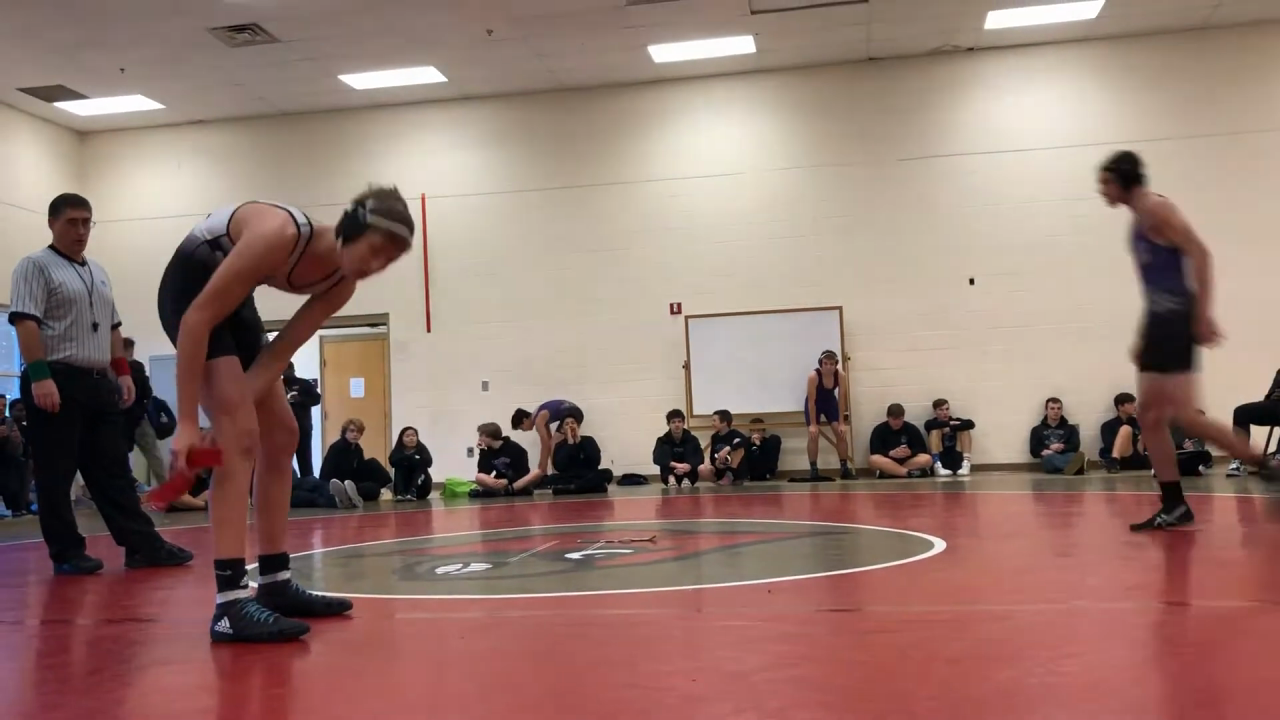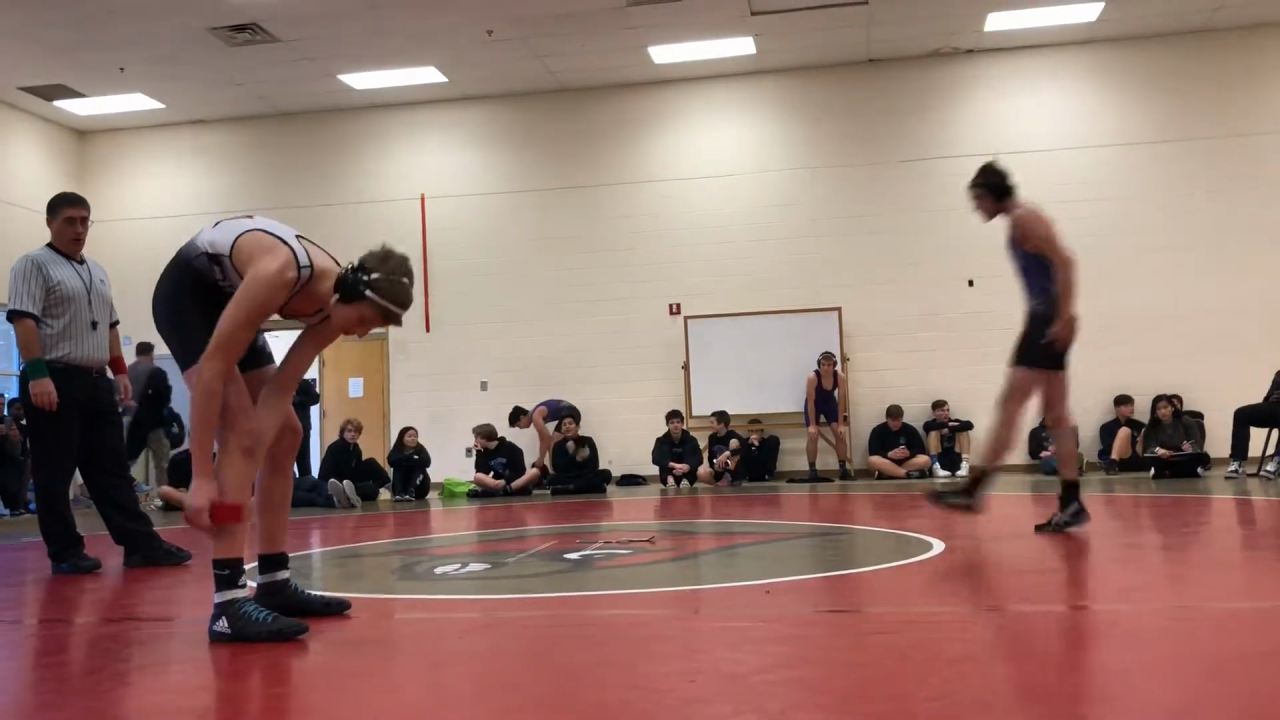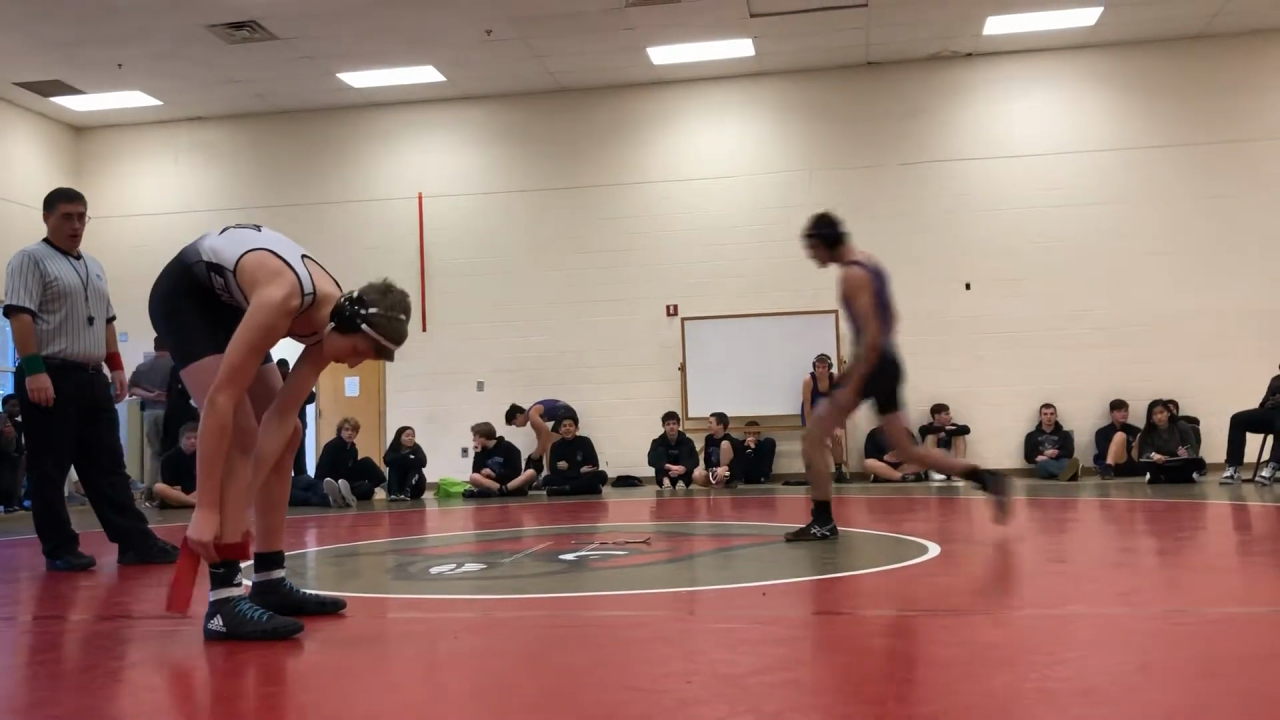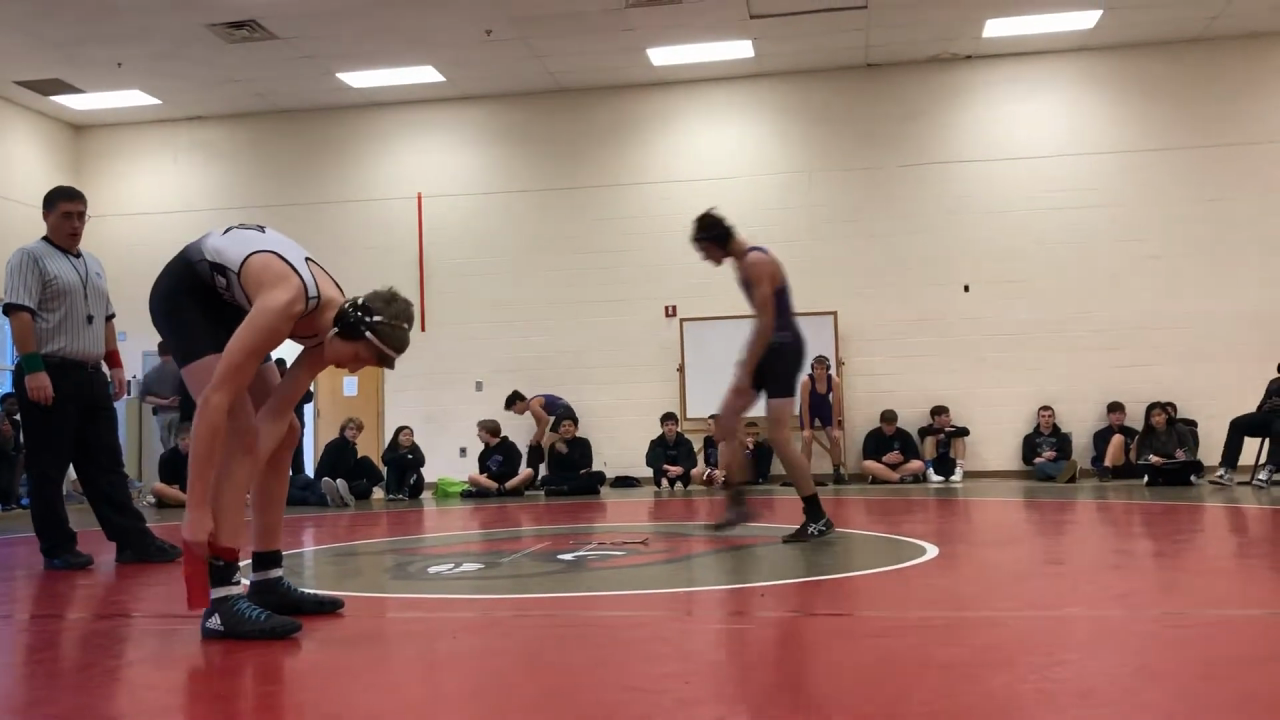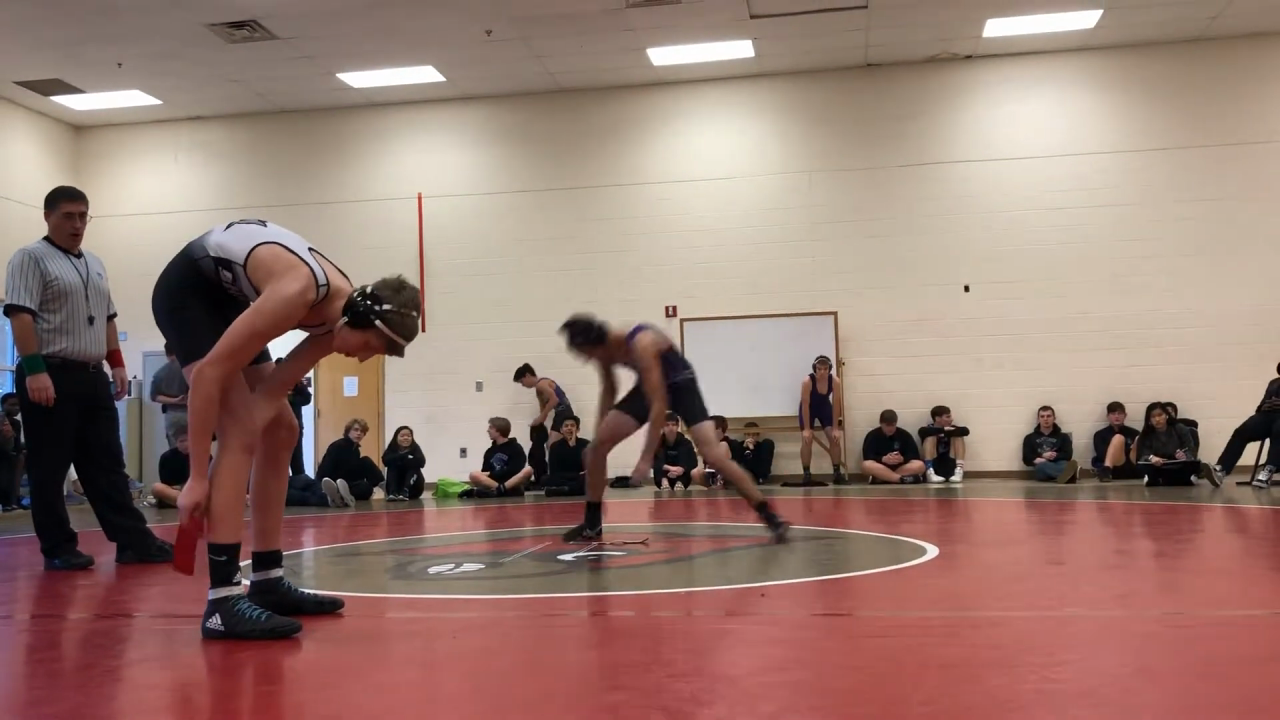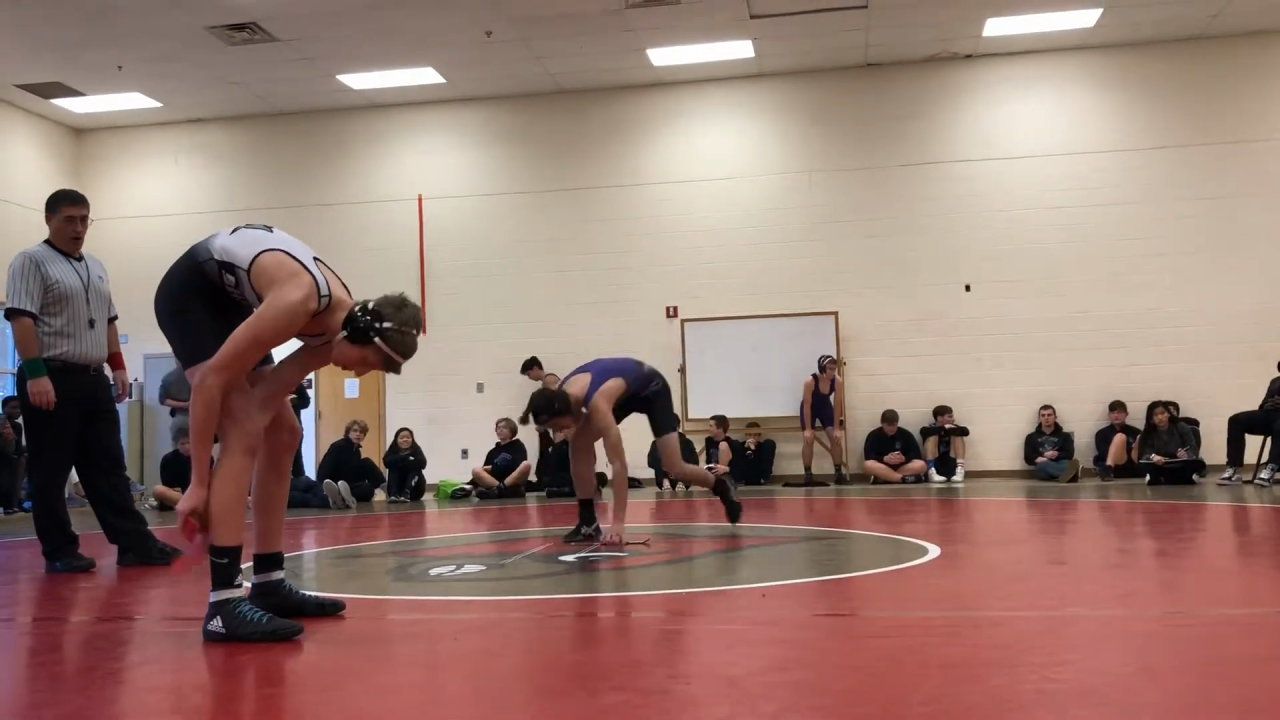
dt=0.3s
person 1, frame 1
left shoulder: (341, 281)
right shoulder: (280, 235)
left elbow: (276, 355)
right elbow: (197, 318)
left wrist: (237, 413)
right wrist: (187, 421)
left hip: (232, 298)
right hip: (190, 288)
left knee: (281, 434)
right knee: (242, 434)
left ankle: (275, 584)
right ankle: (231, 603)
person 1, frame 2
left shoulder: (335, 305)
right shoulder: (281, 274)
left elbow: (280, 389)
right elbow: (214, 365)
left wrist: (241, 484)
right wrist: (202, 476)
left hip: (226, 301)
right hip: (187, 294)
left knee: (285, 434)
right knee: (242, 435)
left ankle: (274, 584)
right ankle: (229, 604)
person 1, frame 3
left shoulder: (330, 321)
right shoulder: (282, 300)
left elbow: (280, 417)
right elbow: (220, 401)
left wrist: (241, 508)
right wrist: (206, 509)
left hip: (226, 301)
right hip: (184, 295)
left knee: (288, 434)
right knee: (241, 433)
left ankle: (269, 583)
right ankle: (224, 601)
person 1, frame 4
left shoulder: (334, 321)
right shoulder: (286, 304)
left elbow: (274, 415)
right elbow: (215, 401)
left wrist: (233, 504)
right wrist: (197, 510)
left hip: (226, 301)
right hip: (184, 294)
left knee: (284, 433)
right knee: (240, 432)
left ankle: (267, 582)
right ankle: (221, 601)
person 1, frame 5
left shoulder: (338, 312)
right shoulder: (298, 294)
left elbow: (267, 394)
right elbow: (209, 372)
left wrist: (213, 476)
right wrist: (199, 477)
left hip: (227, 296)
right hip: (187, 290)
left knee: (281, 431)
right knee: (243, 433)
left ankle: (267, 583)
right ankle: (223, 601)
person 1, frame 6
left shoulder: (340, 322)
right shoulder: (299, 303)
left elbow: (262, 401)
right elbow: (210, 380)
left wrist: (214, 485)
right wrist: (199, 484)
left hip: (230, 299)
right hip: (190, 293)
left knee: (283, 434)
right knee: (245, 436)
left ankle: (269, 585)
right ankle: (225, 604)
person 2, frame 1
left shoulder: (98, 272)
right shoulder: (35, 266)
right elbow: (26, 323)
left wrist: (122, 371)
right wrist: (40, 377)
left hip: (99, 383)
right hip: (56, 381)
left knee: (113, 470)
right knee: (56, 473)
left ankle: (143, 545)
right ankle: (67, 553)
person 2, frame 2
left shoulder: (97, 271)
right shoulder: (34, 264)
right elbow: (24, 321)
left wrist: (120, 371)
right wrist: (37, 375)
left hip: (97, 383)
right hip: (54, 381)
left knee: (112, 469)
right knee: (55, 472)
left ankle: (141, 544)
right ankle: (65, 552)
person 2, frame 3
left shoulder: (93, 267)
left wrist: (115, 366)
right wrist: (33, 371)
left hip: (92, 378)
right hip: (49, 376)
left knee: (108, 465)
right knee: (49, 469)
left ankle: (136, 541)
right ankle: (60, 550)
person 2, frame 4
left shoulder: (93, 265)
left wrist: (115, 364)
right wrist: (33, 369)
left hip: (92, 377)
right hip: (49, 375)
left knee: (106, 464)
right knee: (49, 468)
left ankle: (133, 540)
right ankle: (58, 548)
person 2, frame 5
left shoulder: (95, 264)
right shoulder: (31, 258)
right elbow: (21, 315)
left wrist: (117, 364)
right wrist: (35, 370)
left hip: (93, 377)
right hip: (51, 375)
left knee: (108, 464)
right knee: (49, 468)
left ankle: (134, 540)
right ankle: (58, 549)
person 2, frame 6
left shoulder: (96, 267)
right shoulder: (32, 261)
right elbow: (22, 319)
left wrist: (118, 366)
right wrist: (35, 373)
left hip: (94, 380)
right hip: (52, 379)
left knee: (109, 466)
right knee: (51, 471)
left ankle: (135, 543)
right ankle: (60, 551)
person 3, frame 1
left shoulder: (1155, 208)
right shoulder: (1138, 217)
left elbow: (1199, 254)
left wrist: (1202, 314)
right wrist: (1144, 338)
left hip: (1178, 318)
right hip: (1161, 319)
left knee: (1181, 416)
right knee: (1150, 415)
right ankle: (1173, 506)
person 3, frame 2
left shoulder: (1024, 217)
right shoulder: (1023, 220)
left elbow: (1065, 262)
left wrist: (1065, 316)
left hip: (1049, 319)
right hip: (1047, 319)
left knee: (1009, 407)
right knee: (1056, 415)
left ankle: (971, 490)
right ankle: (1070, 503)
person 3, frame 3
left shoulder: (851, 275)
right shoulder: (869, 265)
left elbow: (871, 335)
left wrist: (851, 387)
left hip: (871, 364)
right hip: (885, 362)
left knee: (813, 434)
right knee: (905, 449)
left ankle: (822, 522)
right ankle: (988, 478)
person 3, frame 4
left shoulder: (756, 262)
right shoulder: (741, 261)
left elbow: (767, 321)
left wrist: (746, 372)
right wrist: (747, 358)
left hip: (782, 346)
right hip: (767, 345)
left knee: (779, 437)
right knee: (726, 423)
left ankle: (817, 517)
right ankle: (736, 501)
person 3, frame 5
left shoulder: (641, 345)
right shoulder: (605, 346)
left elbow: (659, 404)
right elbow: (608, 389)
left wrist: (646, 458)
right wrist: (601, 427)
left hip: (680, 385)
right hip: (648, 387)
left knee: (715, 457)
right knee: (599, 444)
left ankle: (770, 517)
right ankle: (592, 524)
person 3, frame 6
left shoulder: (597, 403)
right shoulder: (562, 395)
left elbow: (618, 463)
right elbow: (579, 423)
left wrist: (618, 521)
left hip: (653, 391)
right hip: (626, 393)
left knee: (674, 469)
right knee: (578, 444)
left ankle: (722, 486)
right ankle: (587, 522)
